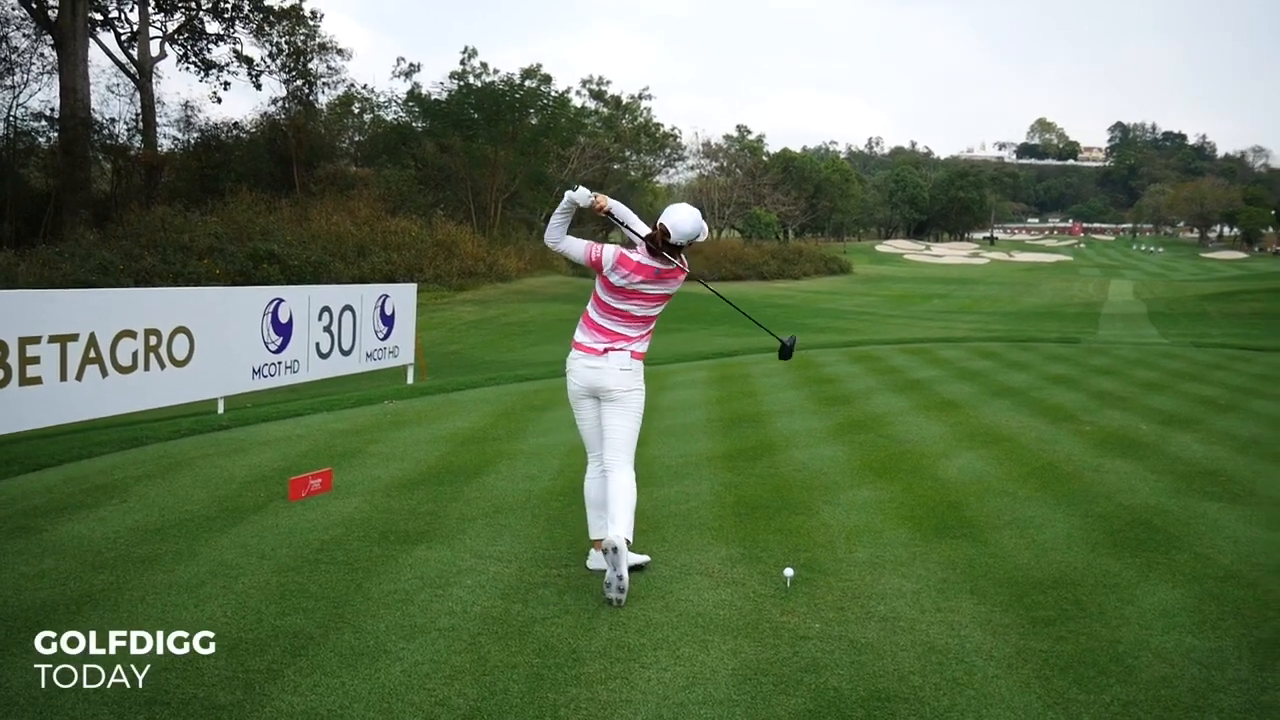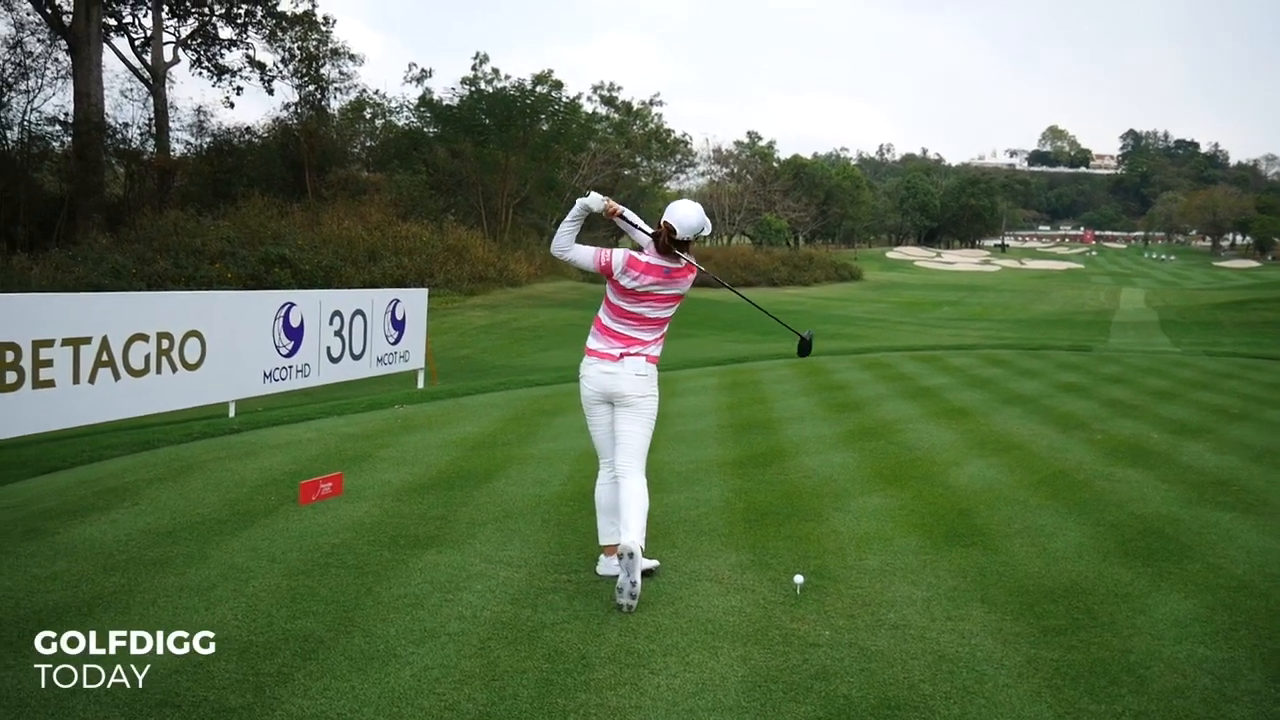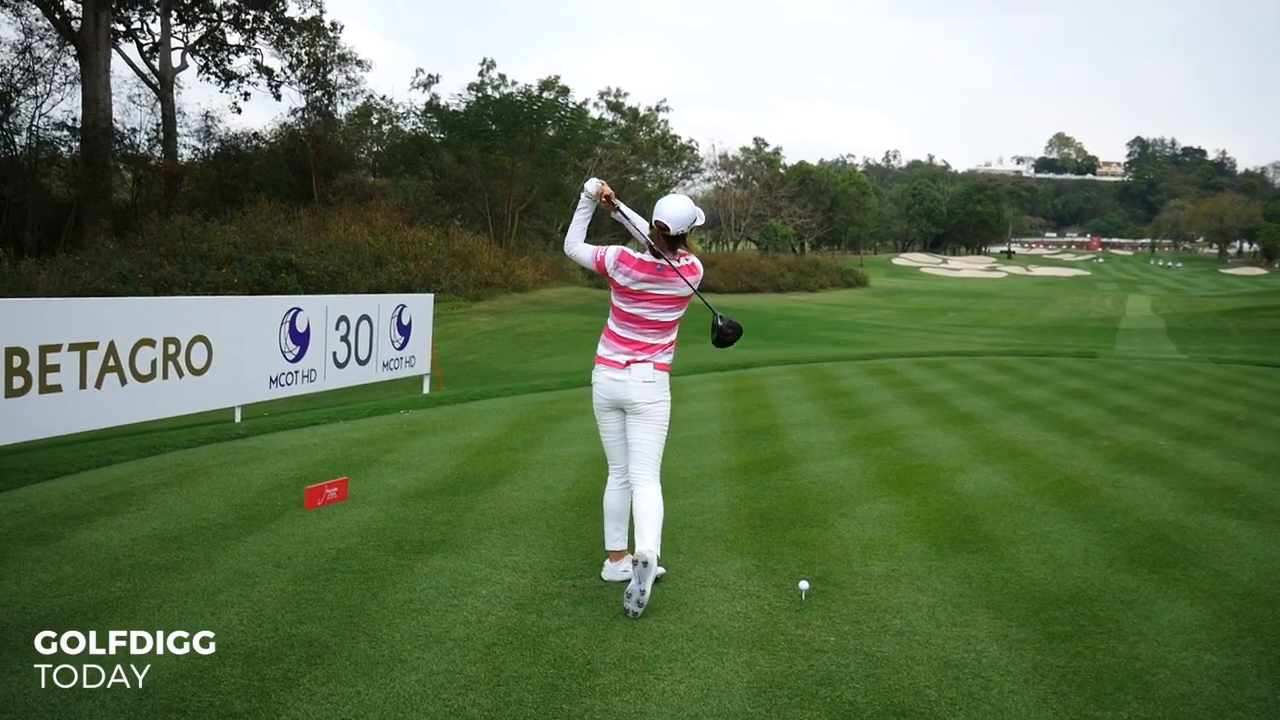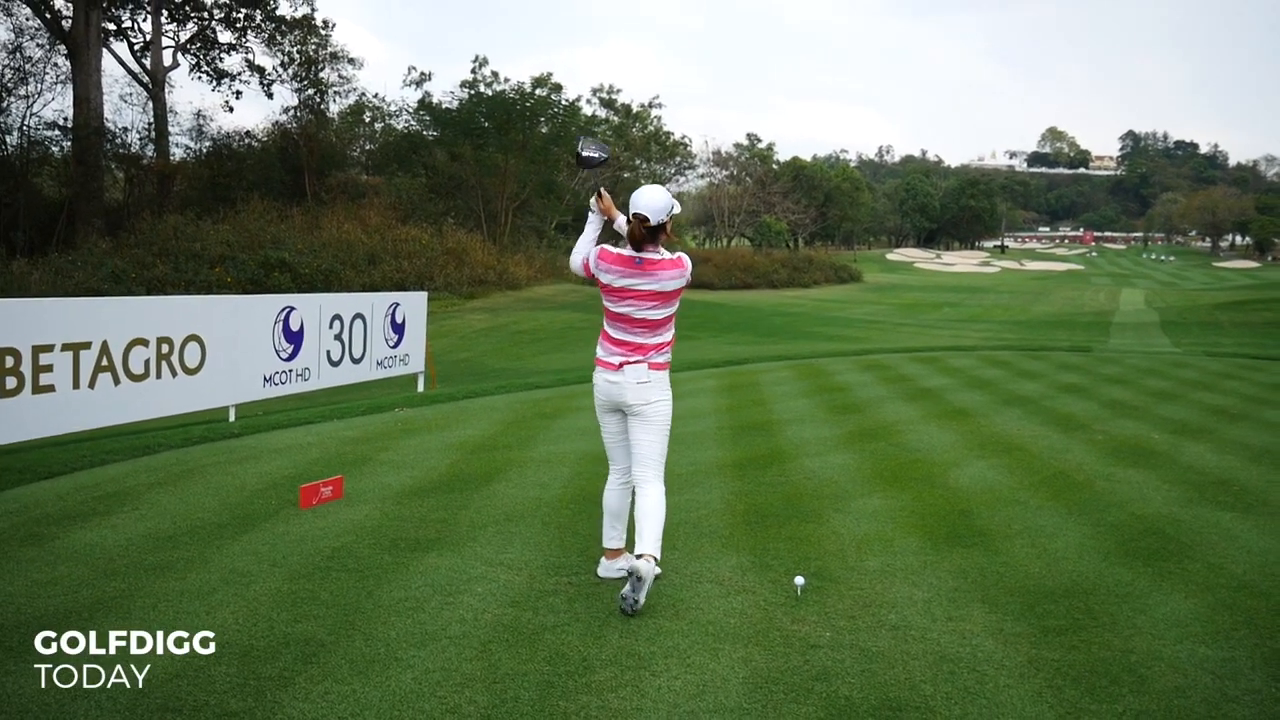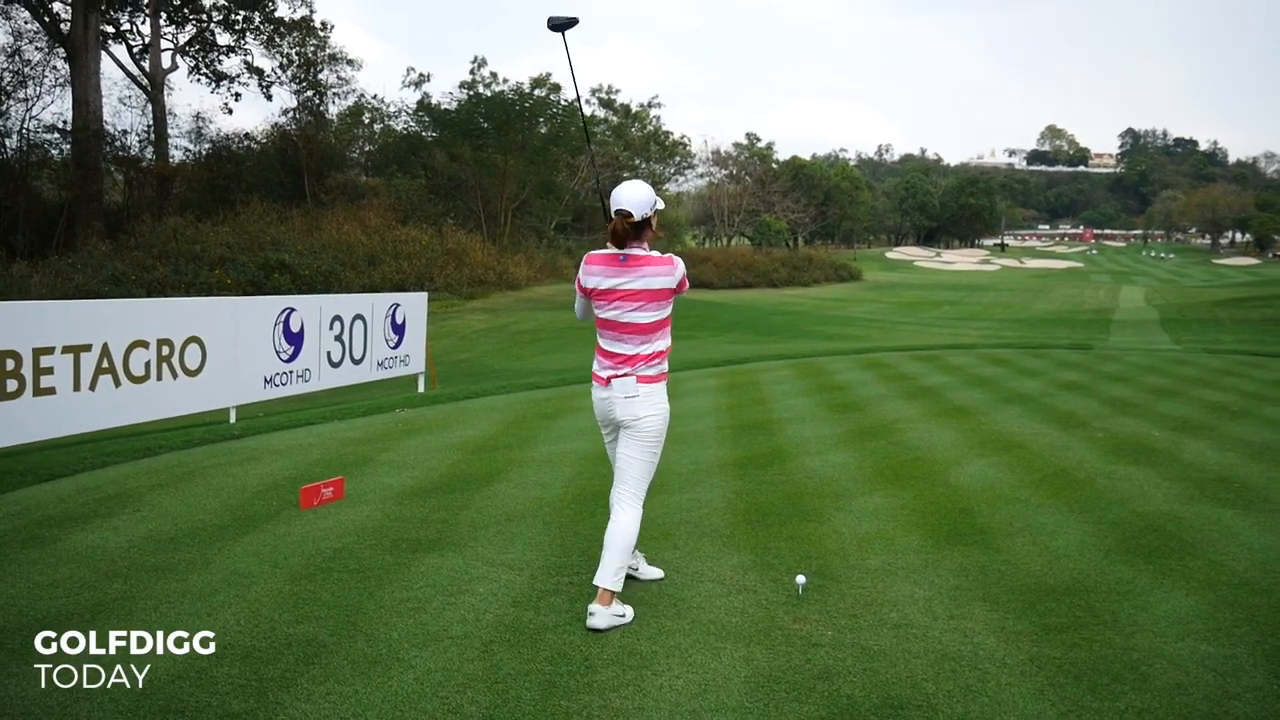
dt=0.3s
person 1, frame 1
left shoulder: (615, 260)
right shoulder: (678, 272)
left elbow: (553, 240)
right elbow: (641, 232)
left wrist: (573, 199)
right wrist: (607, 202)
left hip: (581, 368)
right hip: (622, 375)
left knee: (598, 462)
right knee: (620, 466)
left ankle: (600, 548)
right ankle: (618, 541)
person 1, frame 2
left shoulder: (625, 263)
right shoulder: (687, 272)
left elbow: (560, 250)
right elbow: (654, 243)
left wrist: (584, 206)
right wrist: (618, 212)
left hip: (595, 373)
right hip: (637, 379)
left knee: (609, 467)
right knee: (630, 472)
left ankle: (611, 553)
right ankle: (630, 548)
person 1, frame 3
left shoulder: (622, 261)
right shoulder: (693, 271)
left elbow: (572, 247)
right elbow: (661, 249)
left wrist: (590, 198)
right wrist: (617, 206)
left hip: (607, 379)
right hip: (649, 385)
left knee: (619, 473)
right knee: (645, 478)
left ankle: (616, 559)
right ankle: (646, 553)
person 1, frame 4
left shoulder: (603, 258)
right shoulder: (681, 266)
left elbow: (576, 264)
left wrist: (596, 216)
right wrist: (616, 220)
left hip: (607, 381)
right hip: (649, 385)
left knee: (620, 472)
right knee: (649, 481)
left ankle: (614, 556)
right ankle: (643, 562)
person 1, frame 5
left shoulder: (591, 264)
right shoulder: (672, 267)
left hip: (604, 392)
right hip: (644, 397)
left knee: (625, 480)
right knee: (631, 498)
left ankle: (623, 558)
right ankle: (603, 601)
